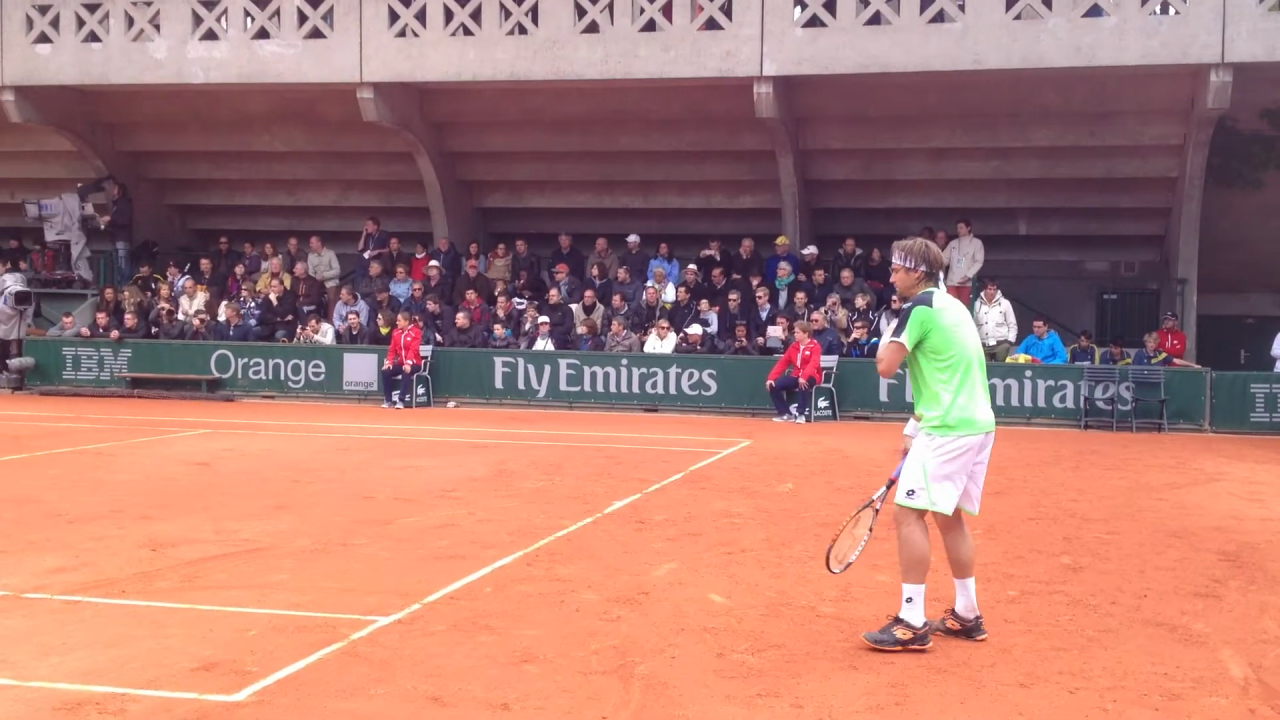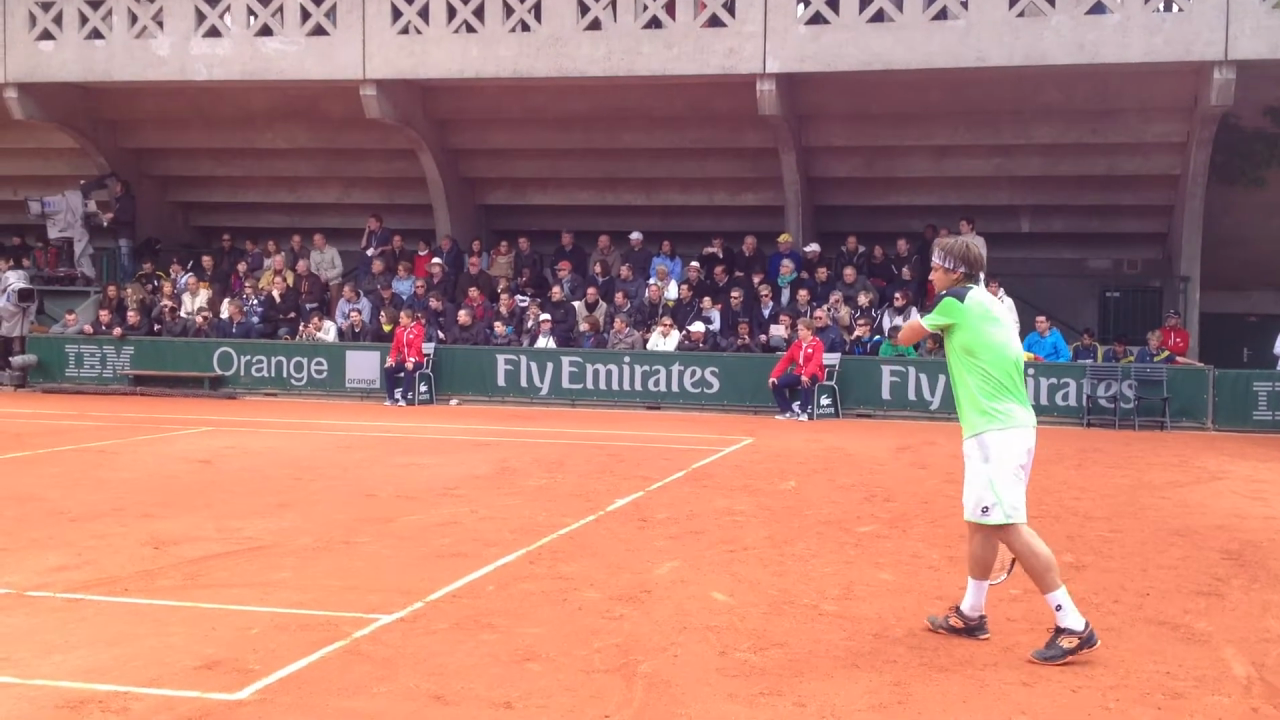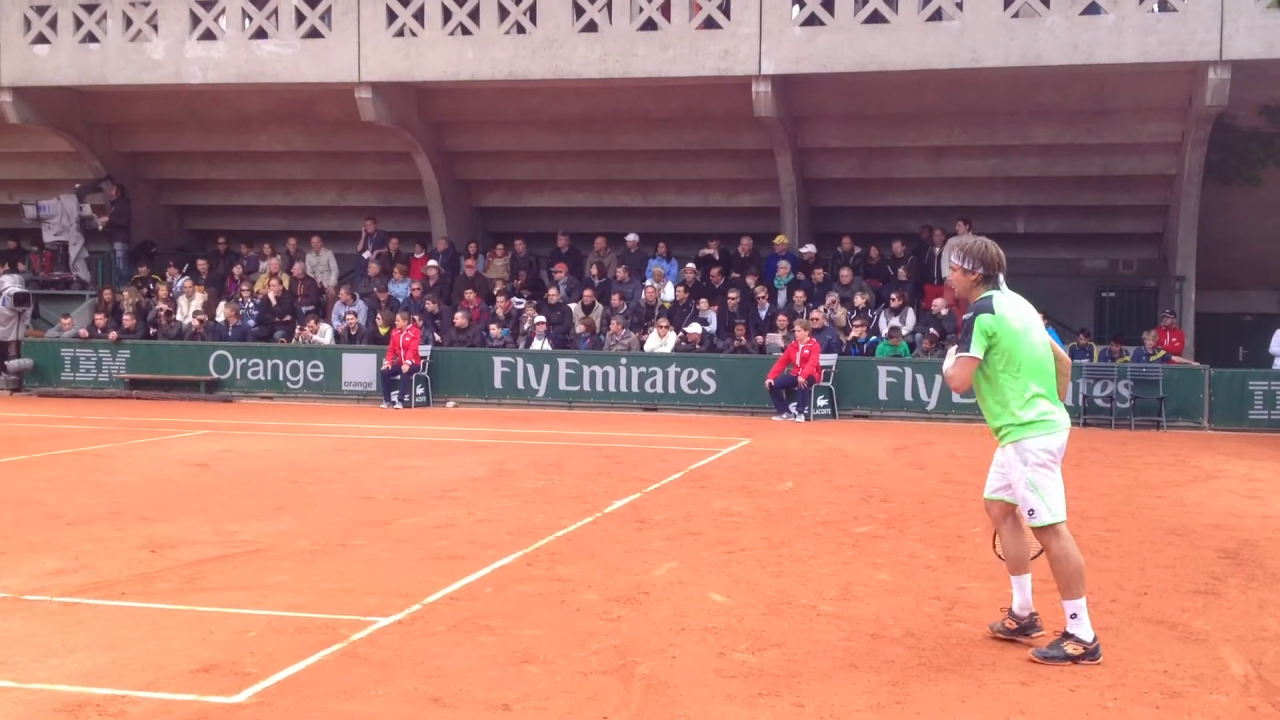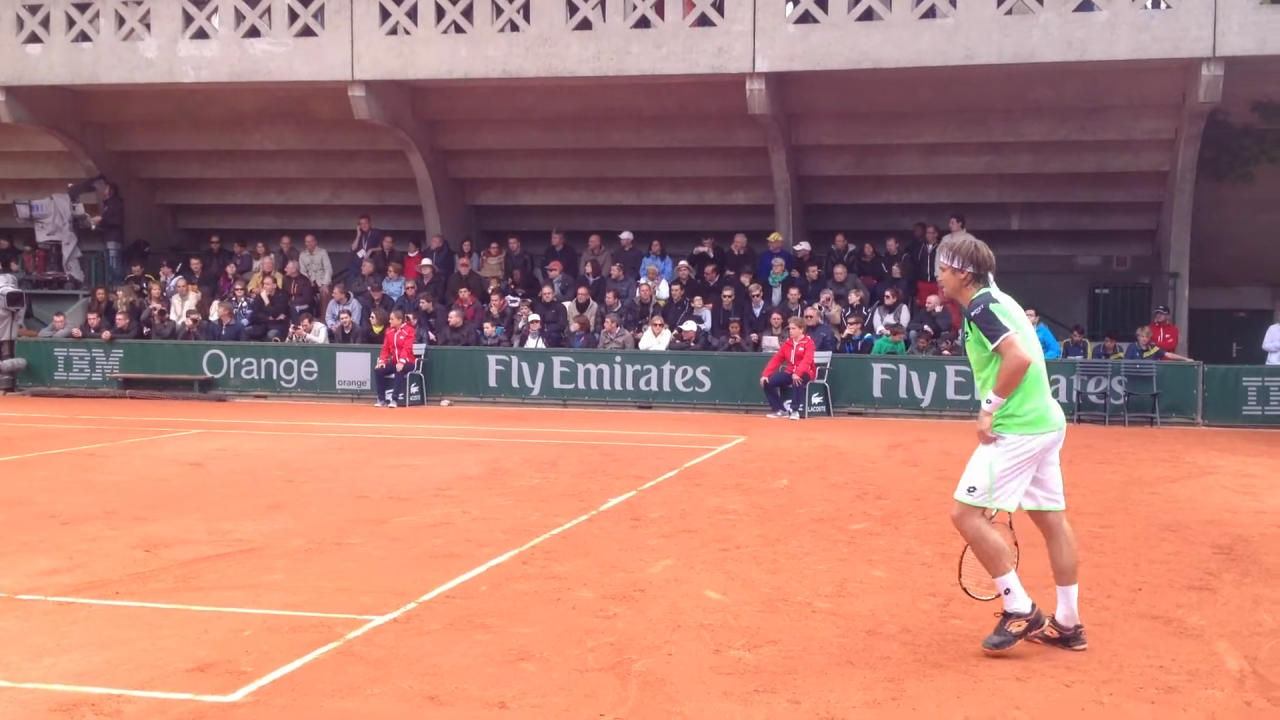
dt=0.3s
person 1, frame 1
left shoulder: (922, 306)
right shoulder: (952, 306)
left elbow: (887, 366)
left wrist: (890, 342)
right wrist: (917, 424)
left hip: (948, 430)
right hip: (976, 425)
left knee: (907, 515)
right knee: (949, 517)
left ankle: (912, 620)
right ankle: (966, 616)
person 1, frame 2
left shoulder: (958, 298)
right shoulder: (992, 305)
left elbow: (905, 336)
left wrist: (926, 320)
left hip: (993, 432)
right hip: (1015, 426)
left knee: (1009, 528)
right knee: (983, 522)
left ankle: (1074, 626)
right ankle: (971, 614)
person 1, frame 3
left shoulder: (980, 314)
right shoulder: (1016, 303)
left elbow: (960, 381)
right elbow: (1063, 361)
left wrist: (949, 360)
right wrist: (1052, 408)
left hip: (1027, 434)
right hip: (1043, 425)
left knee: (1050, 530)
right knee: (998, 509)
left ankle: (1081, 636)
right ankle: (1022, 612)
person 1, frame 4
left shoulder: (981, 307)
right shoulder: (999, 302)
left elbow: (1019, 359)
left wrist: (990, 404)
left hip: (1017, 430)
right hip: (1046, 424)
left knee: (966, 514)
right knee: (1051, 520)
left ankle: (1019, 607)
right ankle: (1067, 623)
